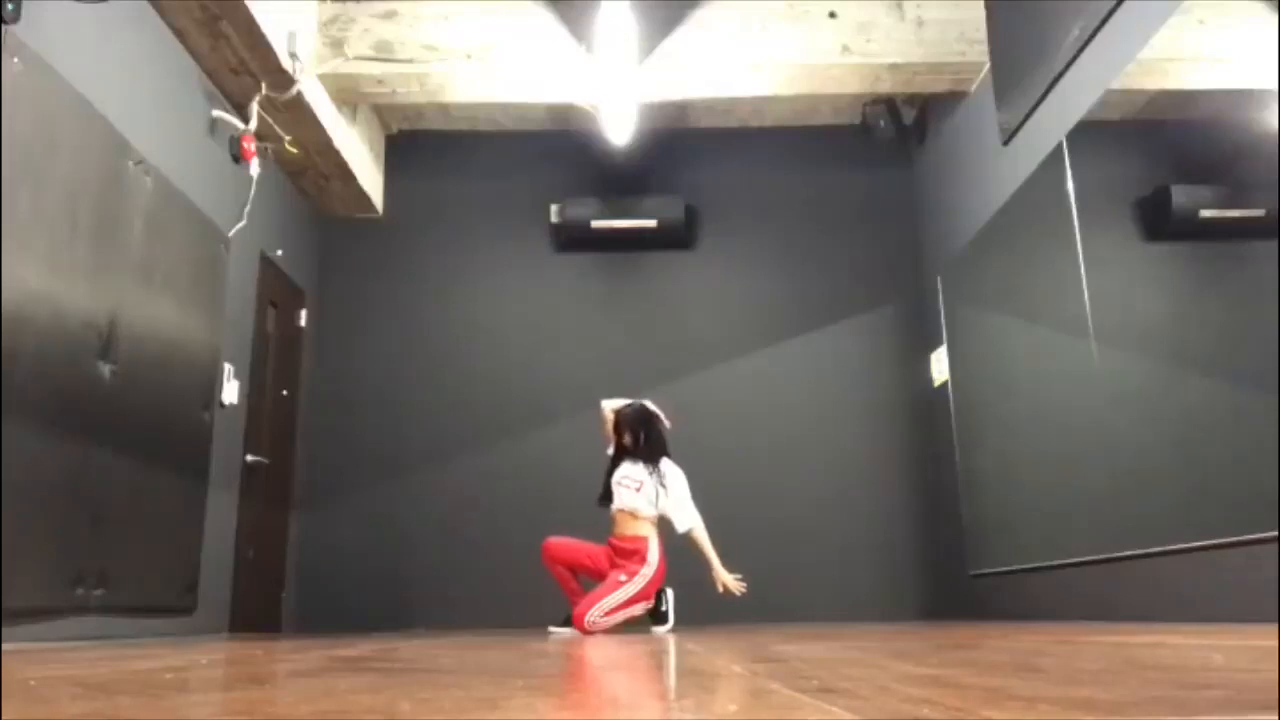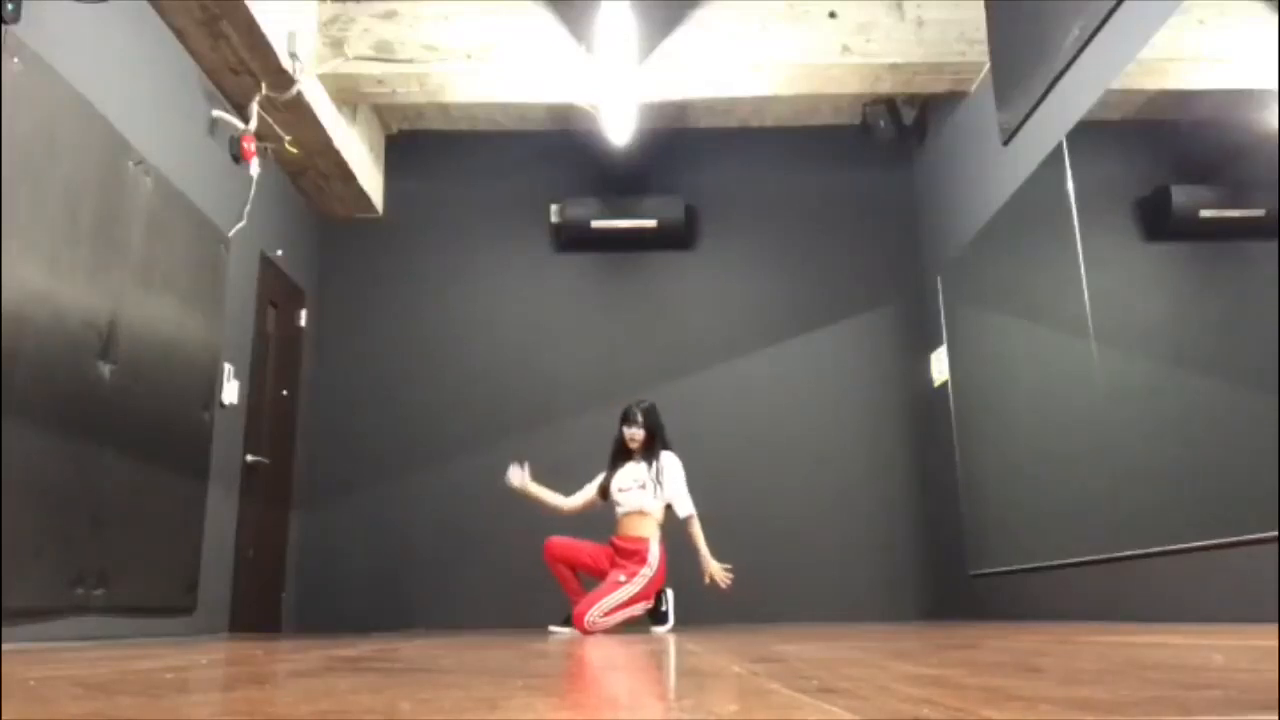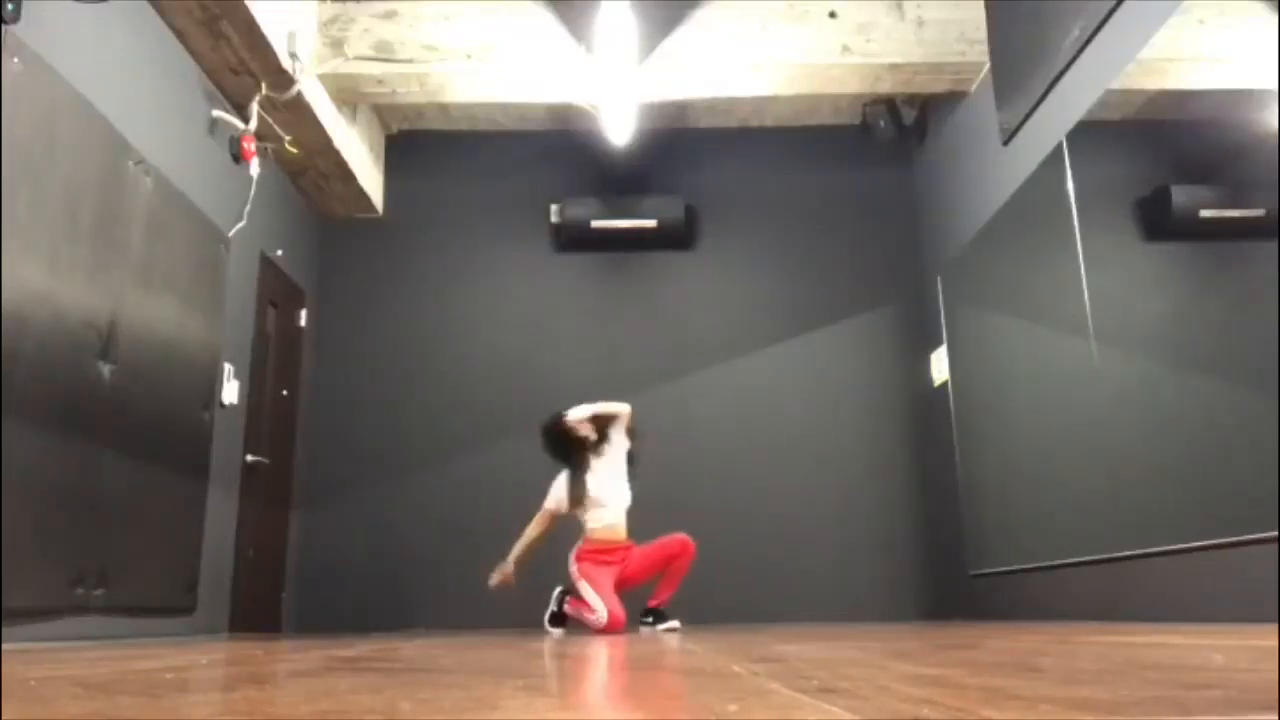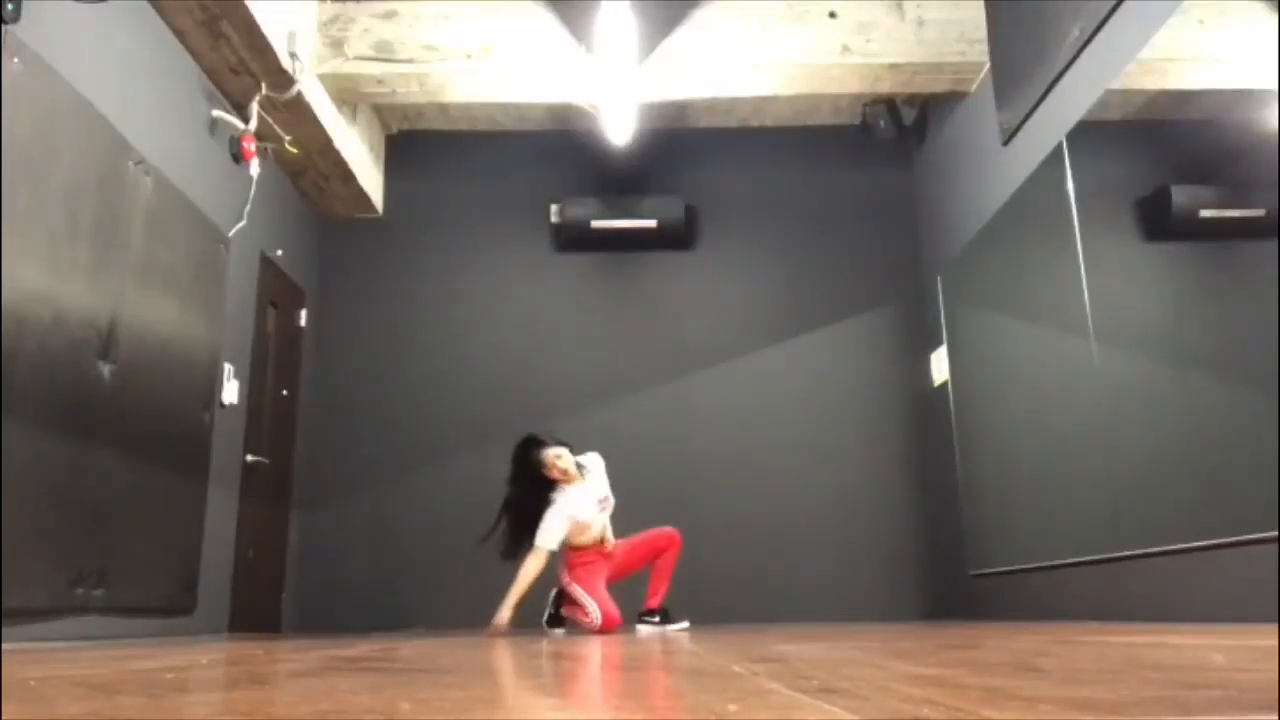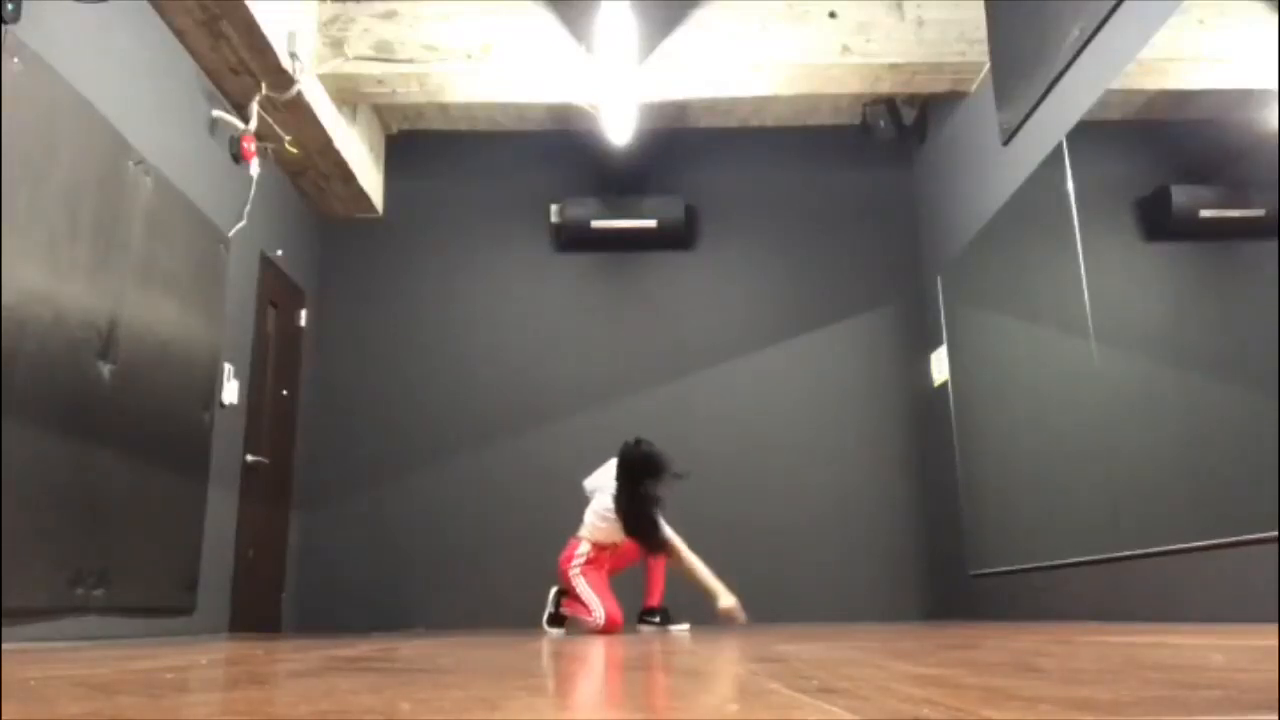
dt=1s
person 1, frame 1
left shoulder: (667, 471)
right shoulder: (622, 458)
left elbow: (692, 521)
right elbow: (607, 407)
left wrist: (717, 567)
right wrist: (645, 408)
left hip: (644, 561)
right hip: (615, 553)
left knee: (587, 621)
right knee: (553, 548)
left ankle: (652, 602)
right ankle: (580, 607)
person 1, frame 2
left shoulder: (666, 461)
right shoulder: (616, 470)
left elbow: (687, 511)
right elbow: (570, 505)
left wrist: (706, 558)
right wrist: (528, 486)
left hip: (646, 559)
right hip: (616, 553)
left knee: (586, 621)
right knee: (554, 548)
left ankle: (653, 602)
right ankle: (581, 607)
person 1, frame 3
left shoulder: (612, 454)
right shoulder: (572, 476)
left elbow: (624, 410)
right elbow: (543, 519)
left wrist: (586, 410)
right wrist: (511, 559)
left hip: (626, 556)
right hip: (591, 560)
left knee: (683, 545)
right knee: (613, 622)
left ankle: (653, 612)
right ankle: (566, 603)
person 1, frame 4
left shoulder: (593, 462)
right shoulder: (560, 507)
right elbow: (537, 557)
left wrist: (608, 528)
right wrist: (507, 607)
left hip: (609, 552)
right hip: (582, 565)
left knee: (669, 538)
right knee: (609, 621)
left ankle: (651, 614)
right ankle: (563, 604)
person 1, frame 5
left shoulder: (615, 467)
right shoulder: (639, 507)
left elbow: (589, 486)
right elbow: (680, 552)
right wrist: (720, 592)
right hip: (581, 561)
left knee: (657, 541)
right knee: (611, 622)
left ankle: (651, 612)
right ankle: (562, 603)
